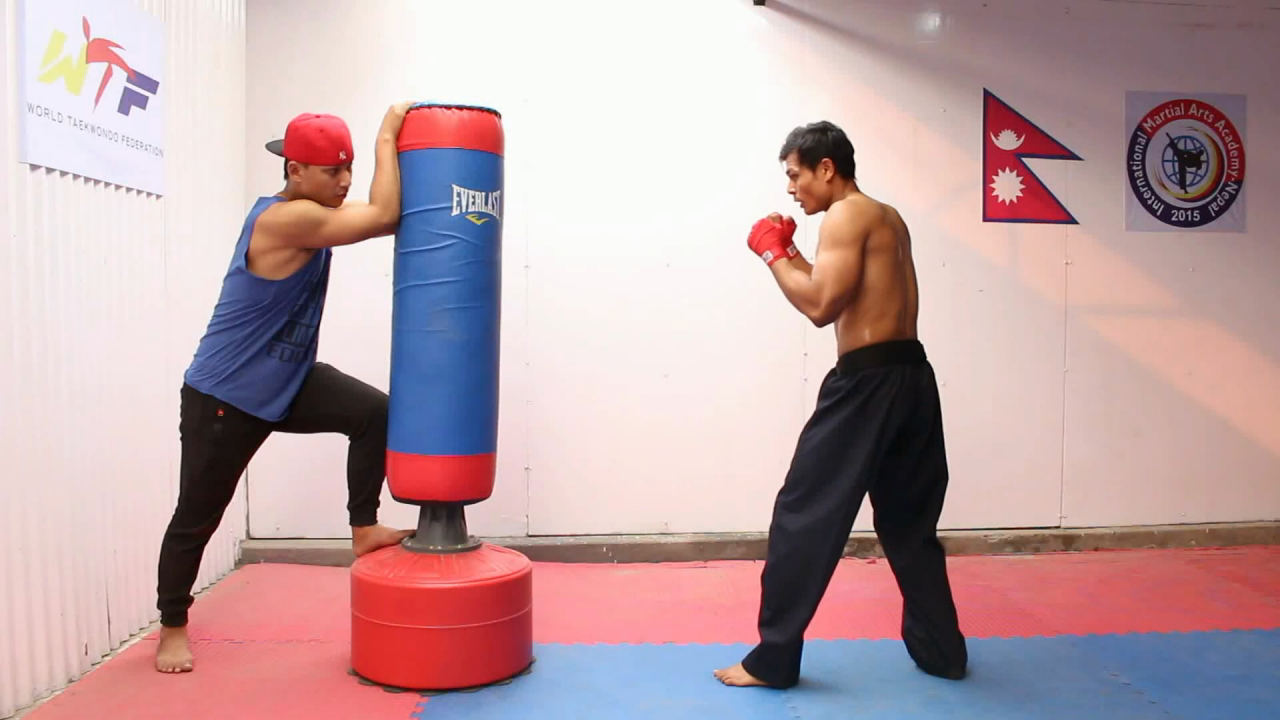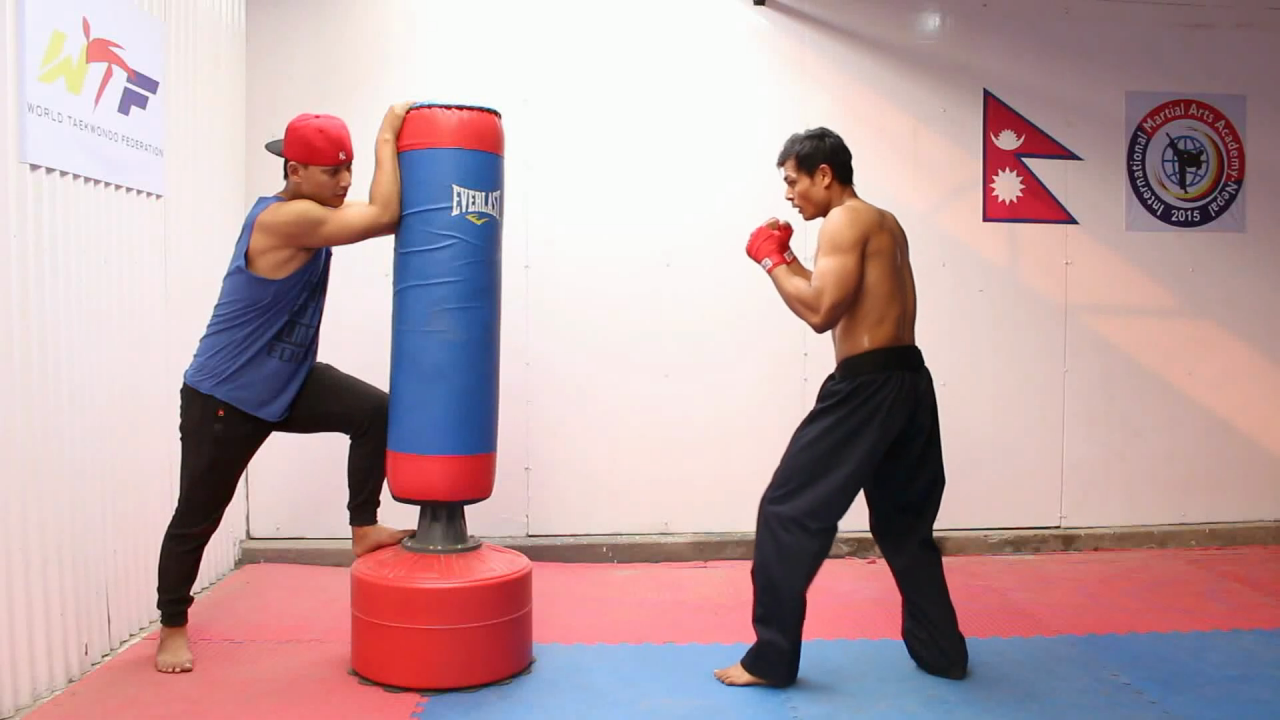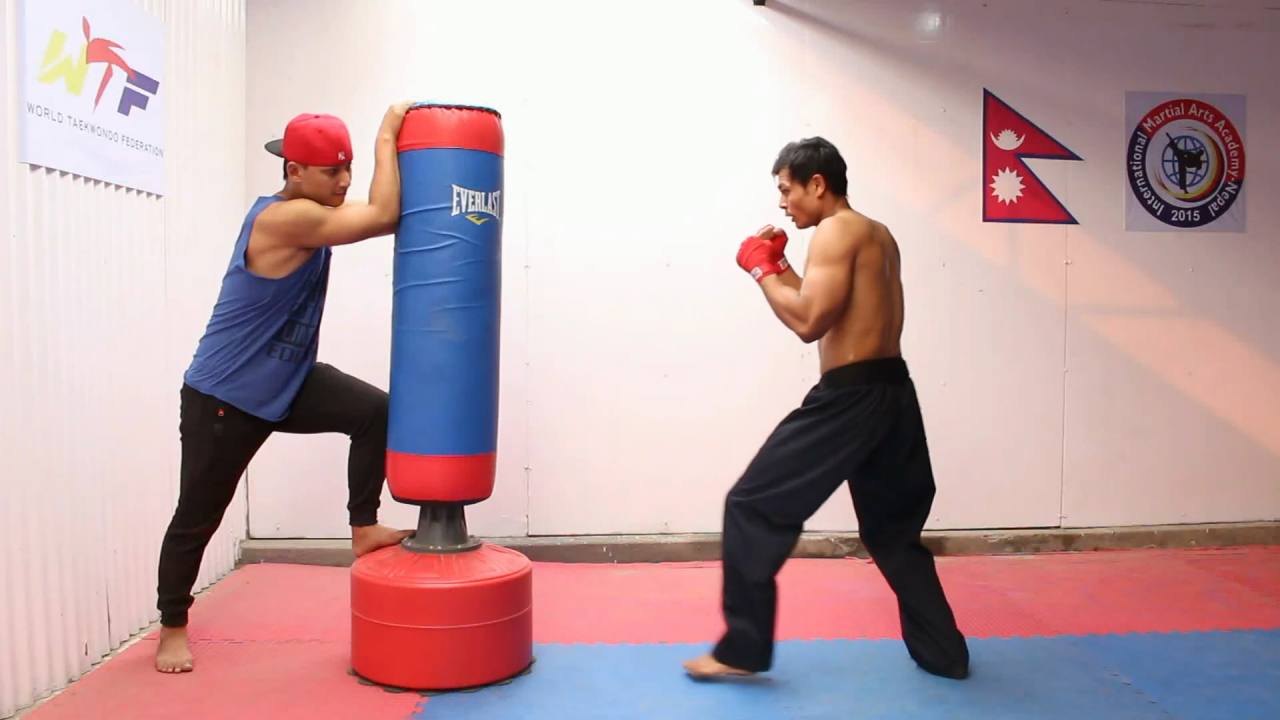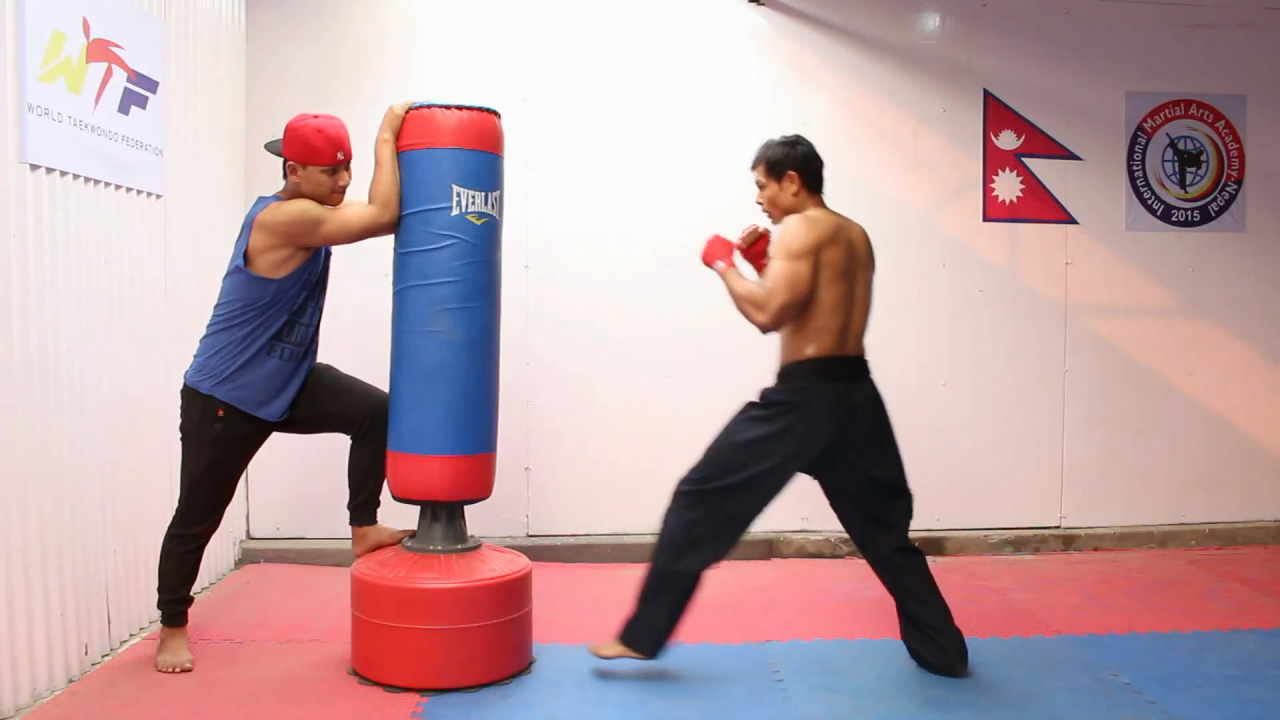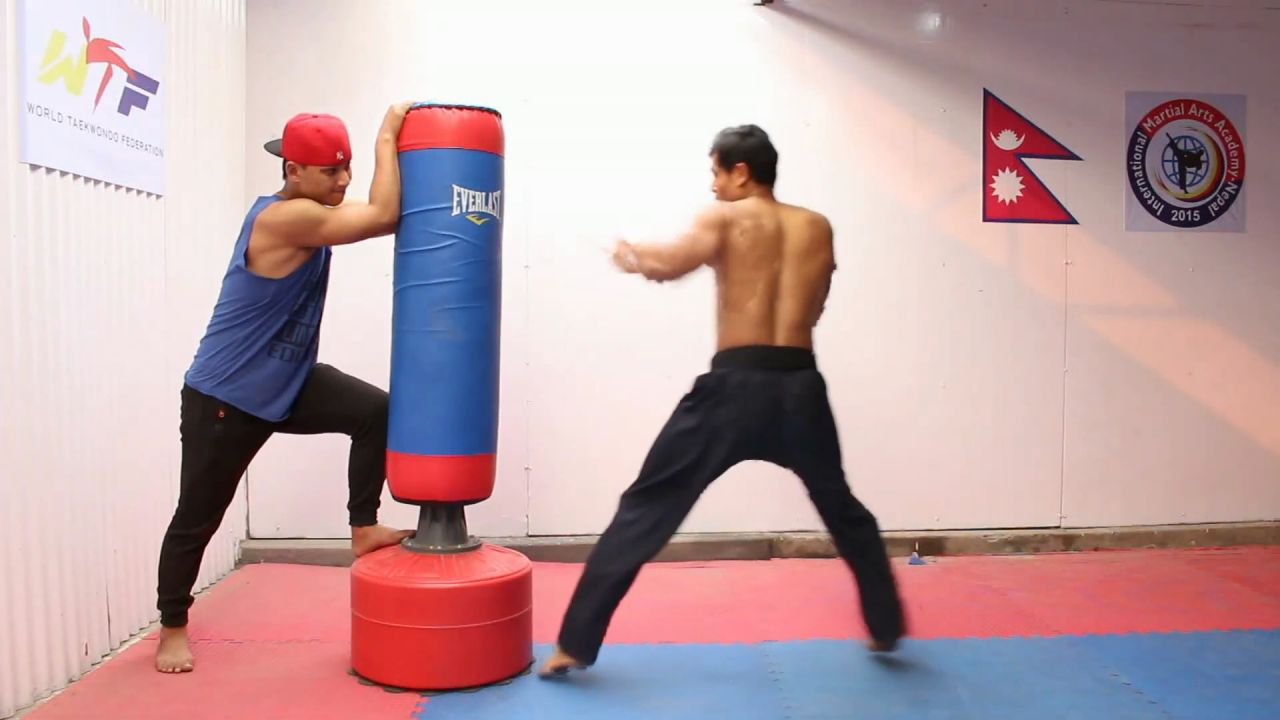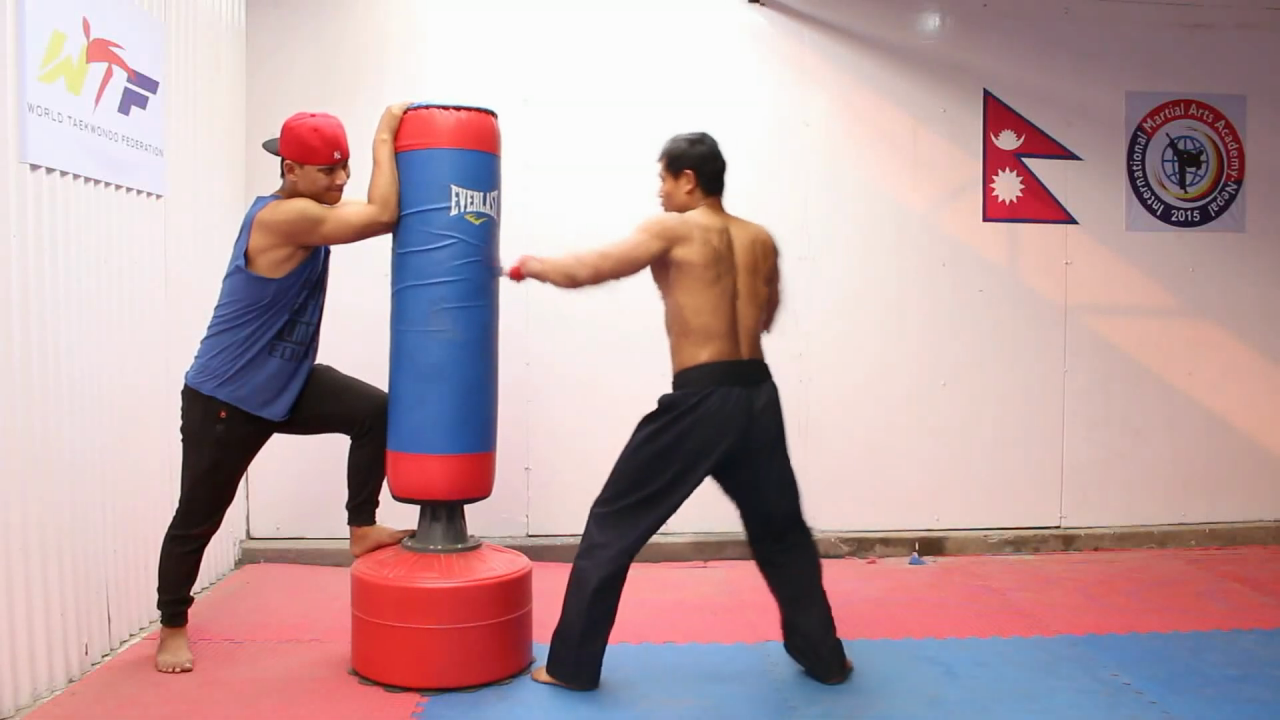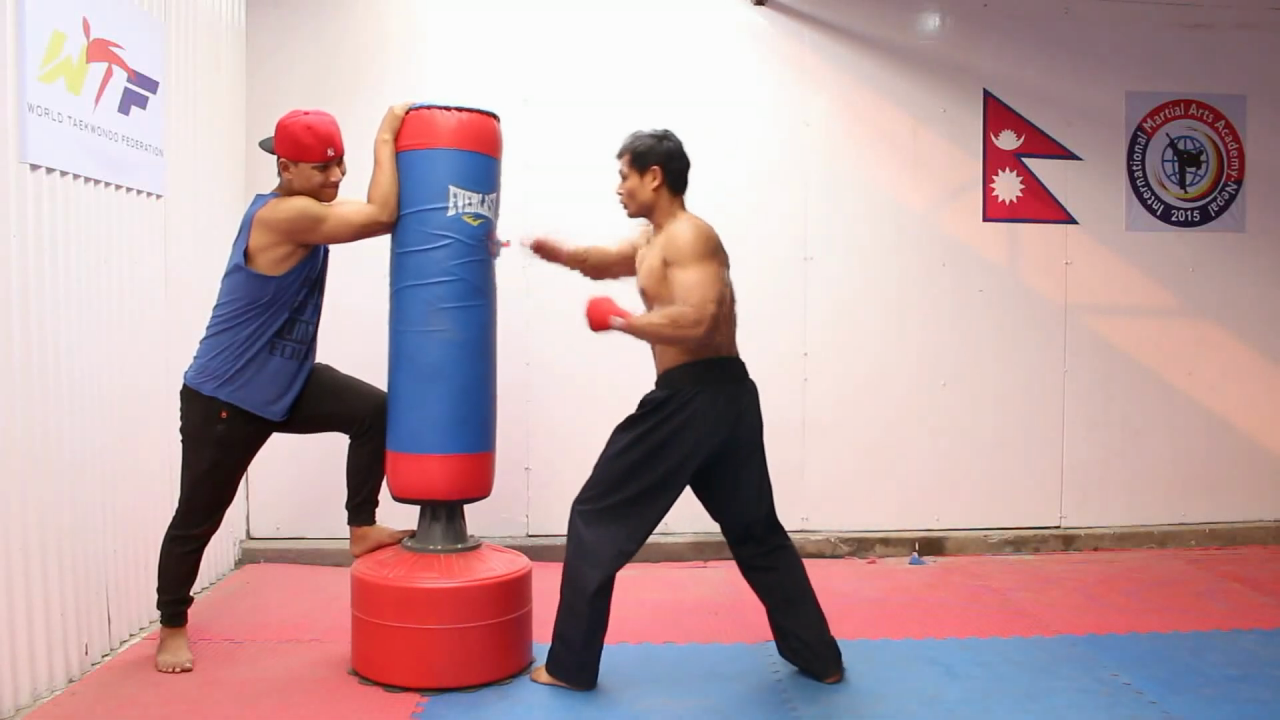
dt=0.5s
person 1, frame 1
left shoulder: (315, 212)
right shoulder: (284, 220)
left elbow: (383, 216)
right elbow: (381, 217)
right wrist: (388, 135)
left hip: (289, 382)
right hip: (223, 395)
left knee: (374, 413)
right knee: (198, 516)
left ankle: (363, 529)
right ankle: (173, 628)
person 1, frame 2
left shoulder: (314, 211)
right shoulder: (284, 219)
left elbow: (383, 217)
right elbow: (382, 216)
right wrist: (388, 137)
left hip: (288, 382)
right hip: (223, 396)
left knee: (376, 411)
right knee: (198, 516)
left ankle: (363, 529)
right ankle: (172, 627)
person 1, frame 3
left shoulder: (313, 212)
right shoulder: (283, 219)
left elbow: (384, 216)
right elbow: (381, 216)
right wrist: (387, 135)
left hip: (288, 382)
right hip: (223, 396)
left knee: (377, 411)
right knee: (198, 517)
left ankle: (363, 529)
right ankle: (172, 628)
person 1, frame 4
left shoulder: (313, 211)
right shoulder: (282, 218)
left elbow: (382, 215)
right elbow: (381, 217)
right wrist: (388, 136)
left hip: (288, 382)
right hip: (224, 395)
left knee: (375, 412)
right knee: (198, 516)
left ankle: (363, 529)
right ankle: (173, 628)
person 1, frame 5
left shoulder: (314, 212)
right shoulder: (282, 218)
left elbow: (383, 215)
right elbow: (381, 216)
right wrist: (389, 136)
left hip: (289, 383)
right hip: (224, 396)
left knee: (376, 411)
right knee: (199, 517)
left ankle: (363, 529)
right ankle: (173, 628)
person 1, frame 6
left shoulder: (313, 210)
right shoulder: (281, 217)
left elbow: (380, 214)
right elbow: (380, 217)
right wrist: (386, 136)
left hip: (288, 383)
right hip: (225, 396)
left knee: (375, 412)
right knee: (199, 517)
left ankle: (362, 530)
right ankle: (172, 628)
person 1, frame 7
left shoulder: (311, 210)
right shoulder: (281, 215)
left elbow: (380, 216)
right elbow: (379, 216)
right wrist: (386, 137)
left hip: (288, 383)
right hip: (223, 396)
left knee: (374, 411)
right knee: (198, 517)
left ankle: (361, 529)
right ankle: (172, 628)
person 2, frame 1
left shoulder: (846, 216)
right shoulder: (888, 218)
left elbow: (821, 306)
left wrist: (772, 254)
right wrist: (791, 253)
left hip: (869, 382)
right hip: (909, 378)
left knee: (804, 513)
right knee: (909, 520)
left ankle: (773, 659)
right ankle: (940, 650)
person 2, frame 2
left shoulder: (844, 220)
right shoulder: (886, 223)
left elbow: (821, 312)
left wrist: (770, 260)
right wrist: (787, 257)
left hip: (867, 387)
right hip: (907, 383)
left knee: (788, 512)
right knee: (906, 524)
left ankle: (772, 657)
right ankle: (941, 650)
person 2, frame 3
left shoulder: (835, 232)
right shoulder: (879, 235)
left elbow: (809, 323)
left wrist: (760, 270)
right wrist: (781, 266)
left hip: (851, 399)
right hip: (892, 395)
left knee: (752, 507)
right knee: (895, 531)
left ankle: (742, 647)
right ankle: (943, 651)
person 2, frame 4
left shoulder: (801, 229)
right shoulder: (855, 236)
left elbow: (768, 315)
left wrist: (724, 263)
right wrist: (762, 263)
left hip: (804, 396)
right hip: (855, 395)
left knee: (701, 502)
right knee: (883, 528)
left ankle: (643, 634)
right ankle: (942, 650)
person 2, frame 5
left shoulder: (725, 219)
right shoulder: (817, 227)
left elbow: (660, 264)
left wrist: (622, 247)
left hip: (735, 385)
right hip: (799, 384)
left knee: (646, 507)
right knee: (841, 506)
left ankle: (577, 642)
right ankle: (885, 625)
person 2, frame 6
left shoulder: (670, 232)
right shoulder: (761, 240)
left elbow: (586, 270)
left wrist: (527, 265)
left hip: (698, 403)
right hip: (756, 397)
left knee: (613, 524)
right knee: (781, 531)
left ankle: (572, 664)
right ankle: (824, 656)
person 2, frame 7
left shoulder: (687, 236)
right shoulder: (653, 239)
left elbow: (695, 325)
right elbow: (601, 264)
left wrist: (621, 320)
right wrist: (542, 245)
left hip: (691, 400)
right hip: (727, 397)
left knee: (597, 519)
right knee: (758, 532)
left ankle: (571, 666)
right ankle: (821, 658)
